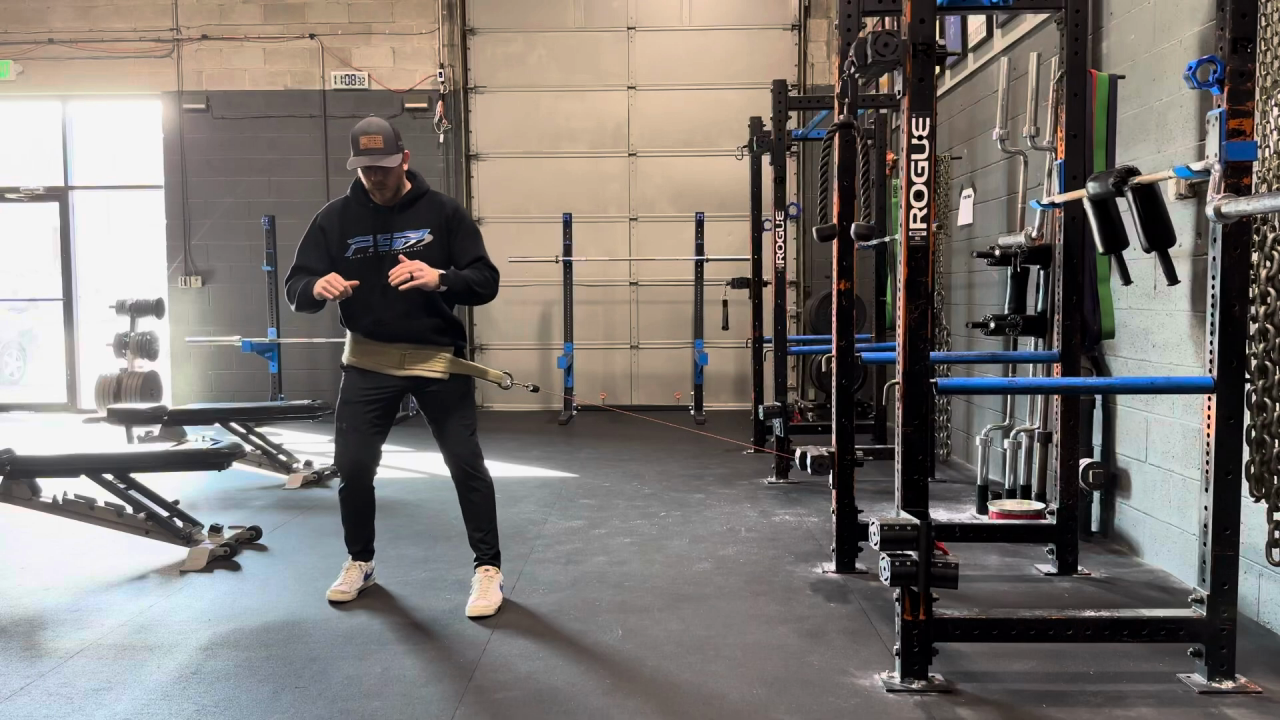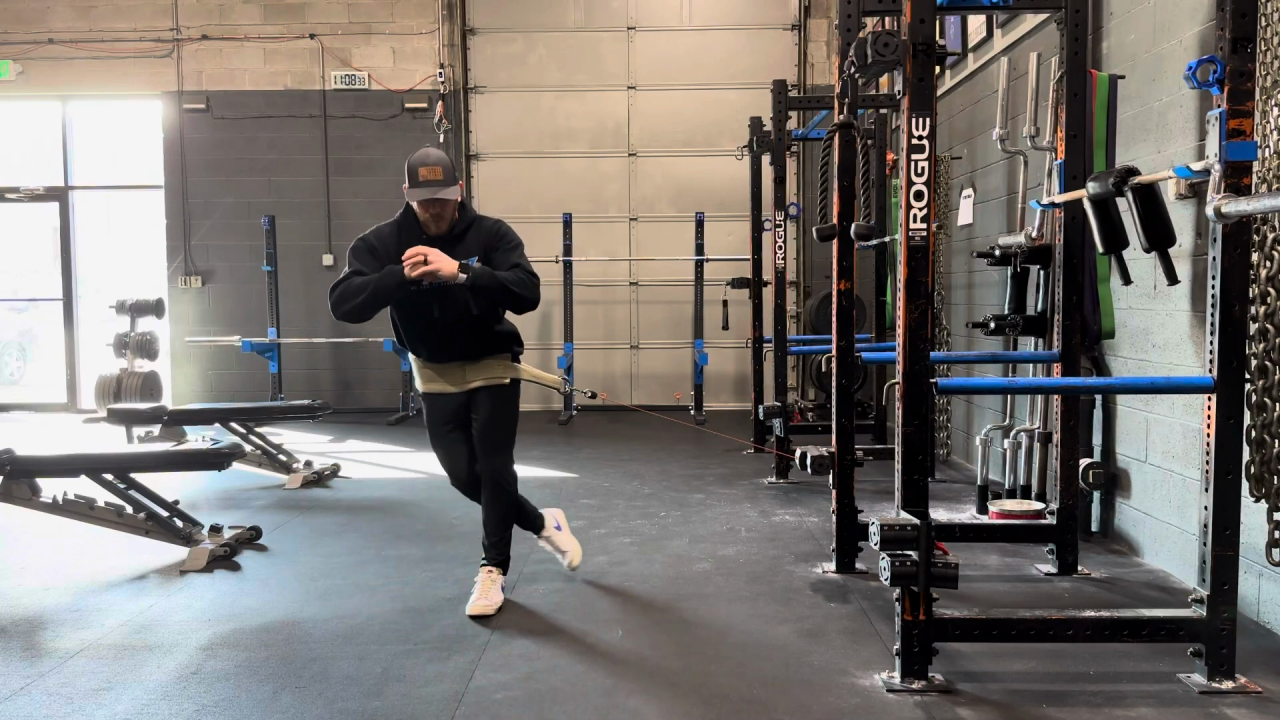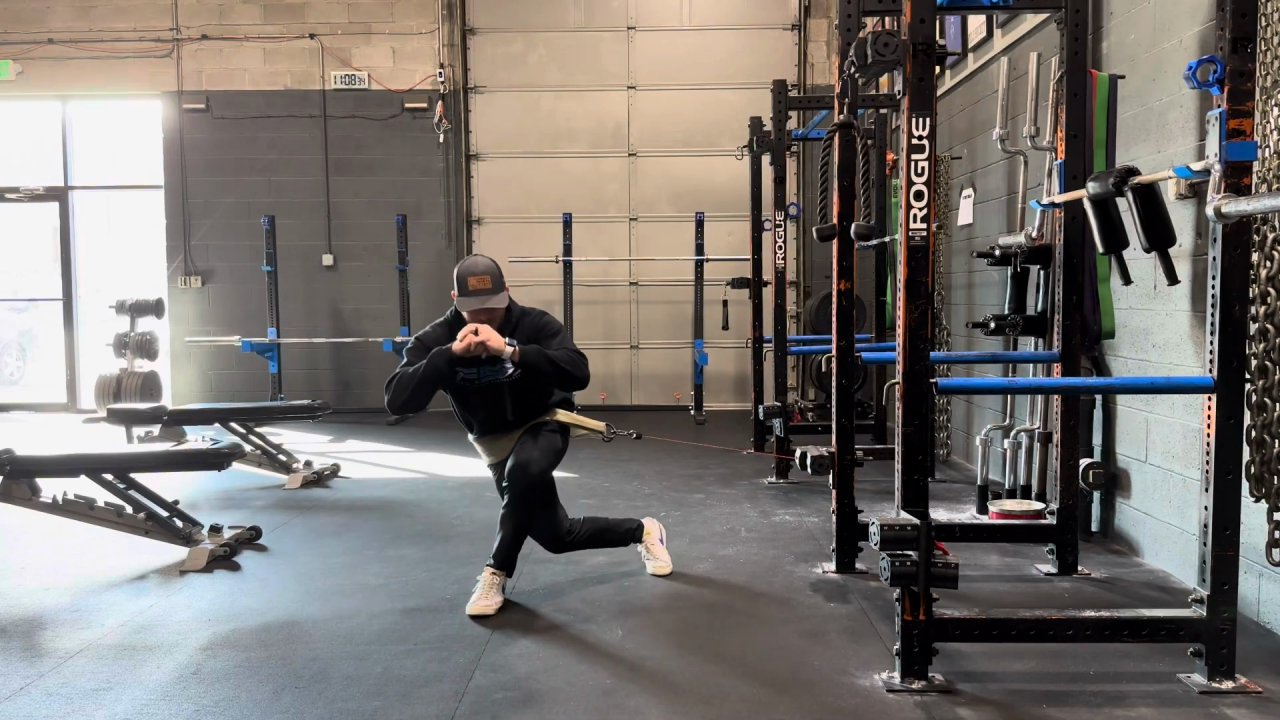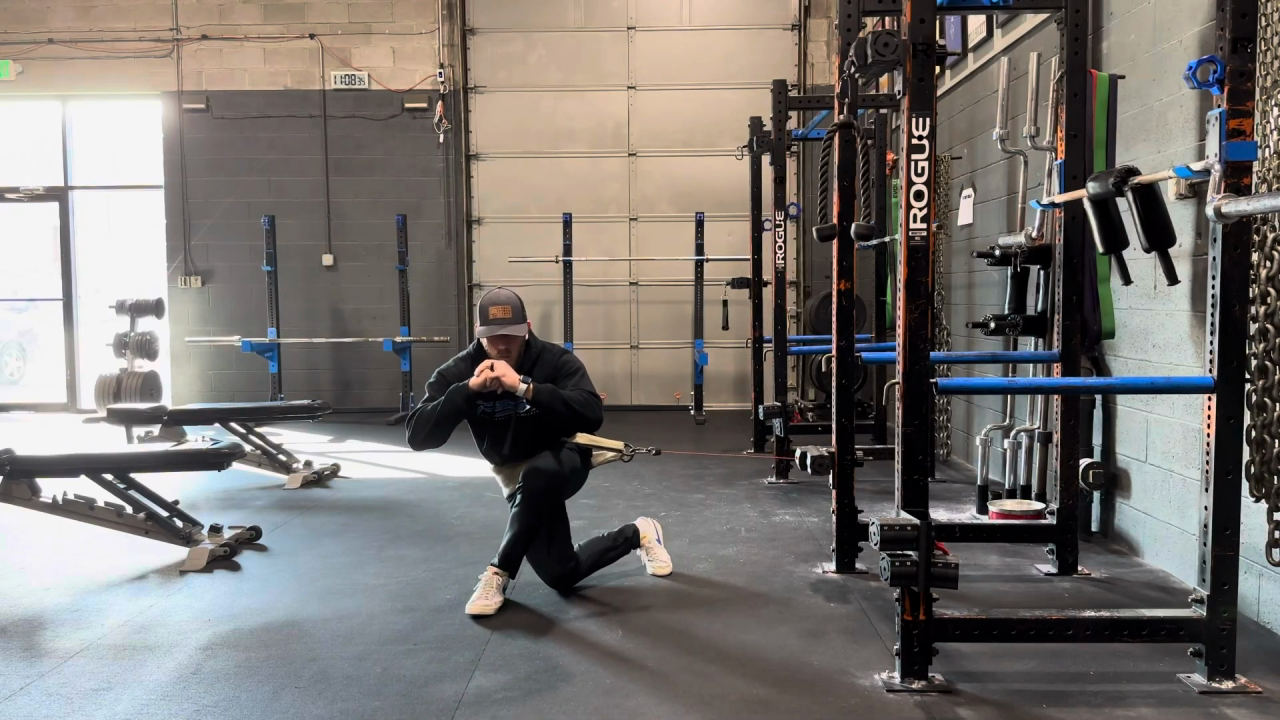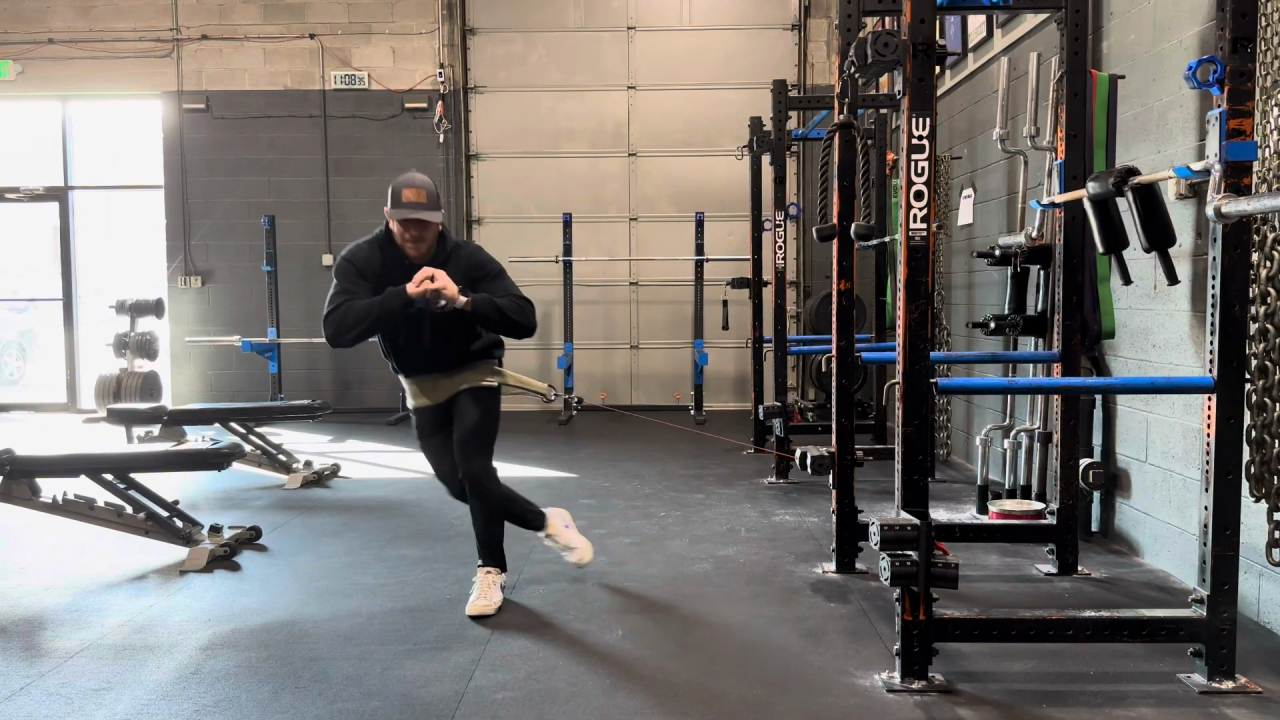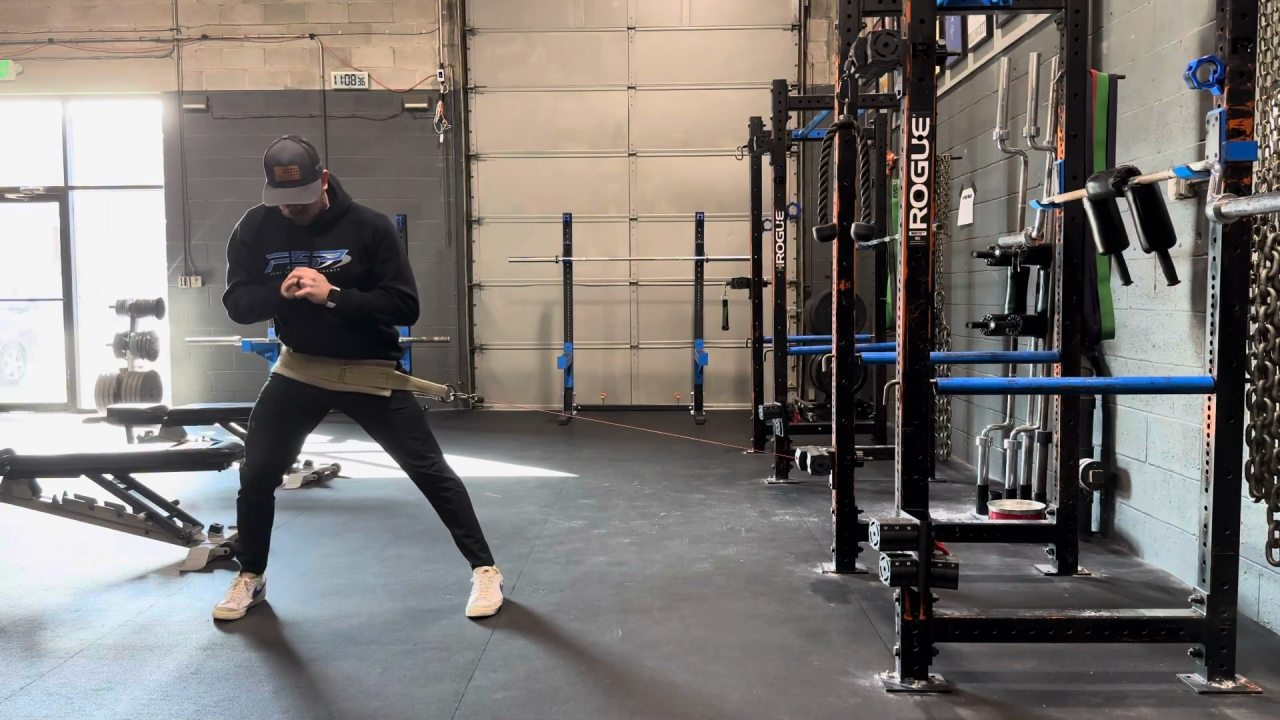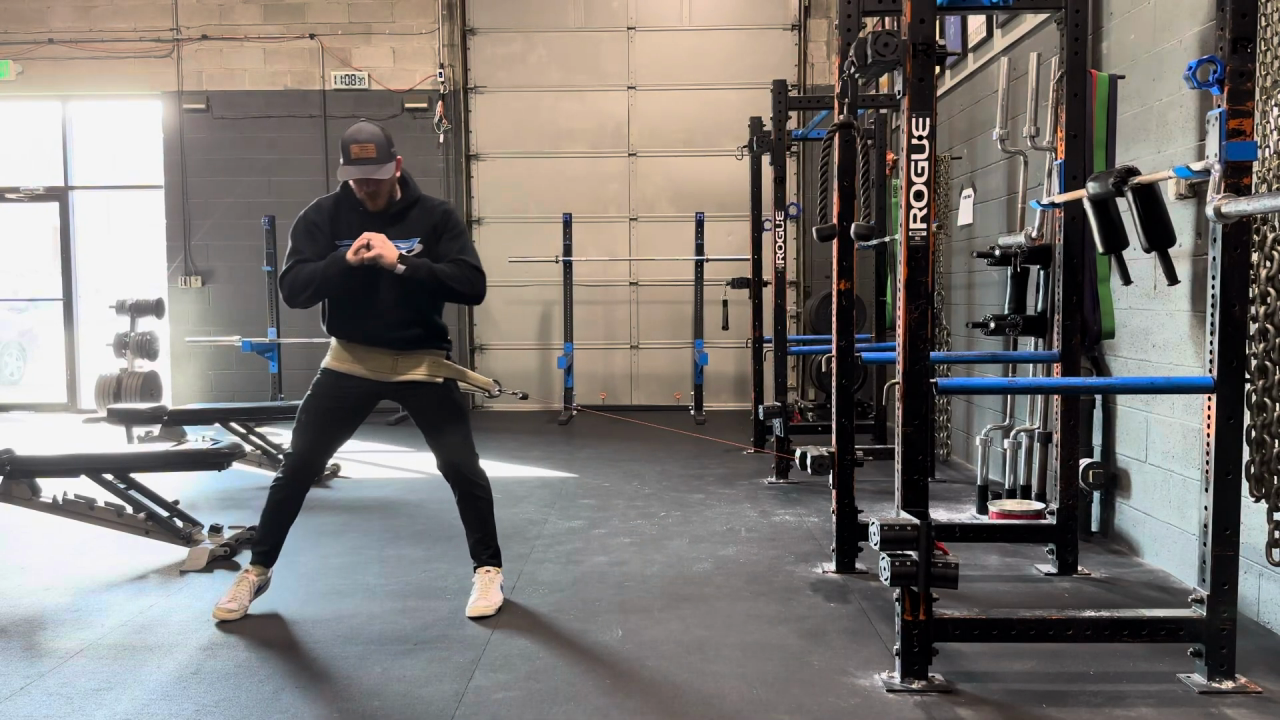
dt=0.7s
person 1, frame 1
left shoulder: (443, 212)
right shoulder: (335, 218)
left elbow: (486, 282)
right elbow: (295, 287)
left wrist: (439, 278)
right wrist: (317, 287)
left hip: (437, 357)
right hip: (369, 361)
left knee: (466, 464)
right knee: (352, 467)
left ankle: (488, 569)
right ankle: (360, 562)
person 1, frame 2
left shoulder: (490, 233)
right shoulder: (380, 243)
left elbow: (526, 295)
right elbow: (343, 306)
left wrist: (459, 272)
right wrist: (398, 272)
left hip: (491, 364)
right hip: (437, 375)
left knee: (493, 468)
right knee: (466, 476)
left ankle: (493, 571)
right ankle: (543, 523)
person 1, frame 3
left shoulder: (535, 324)
right shoulder: (436, 339)
left elbow: (577, 374)
right elbow: (397, 401)
left wrist: (510, 349)
right wrist: (450, 354)
left hip: (542, 423)
right hip: (495, 443)
left knee: (523, 473)
right knee: (556, 535)
left ankle: (496, 574)
right ankle: (641, 531)
person 1, frame 4
left shoulder: (556, 360)
right shoulder: (457, 373)
left elbow: (591, 416)
right elbow: (418, 437)
left wrist: (523, 387)
right wrist: (468, 390)
left hip: (564, 457)
right hip: (516, 476)
left knee: (538, 478)
right knee: (562, 575)
left ankle: (498, 573)
right ankle: (637, 533)
person 1, frame 5
left shoulder: (468, 258)
right shoulder: (360, 261)
left elbow: (524, 321)
right elbow: (337, 330)
left wrist: (461, 300)
right wrist: (404, 294)
left hip: (473, 372)
right hip: (422, 386)
left knee: (475, 470)
right knee: (461, 485)
left ankle: (490, 570)
right ankle: (546, 522)
person 1, frame 6
left shoulder: (369, 226)
right shoulder: (254, 229)
left elbow: (405, 307)
right elbow: (237, 304)
left wrist: (332, 296)
right wrist: (279, 292)
left hip: (370, 369)
right hip: (300, 367)
left knee: (429, 470)
right knee: (256, 472)
left ankle: (485, 570)
right ankle: (250, 577)
person 1, frame 7
left shoulder: (435, 216)
right shoulder: (322, 217)
left elbow: (472, 287)
right elbow: (293, 290)
left wrist: (401, 263)
right wrist: (345, 263)
left hip: (420, 361)
right hip: (350, 359)
left knee: (461, 467)
right knee: (298, 467)
left ankle: (488, 570)
right ankle: (257, 570)
